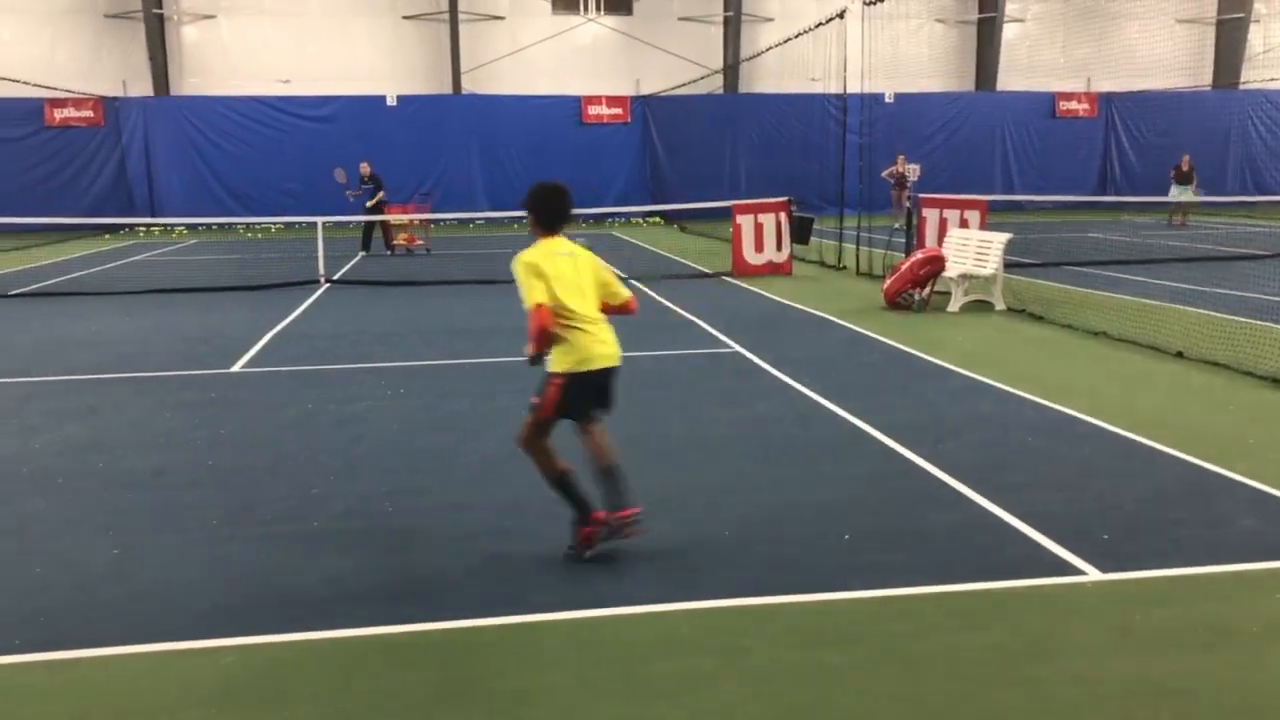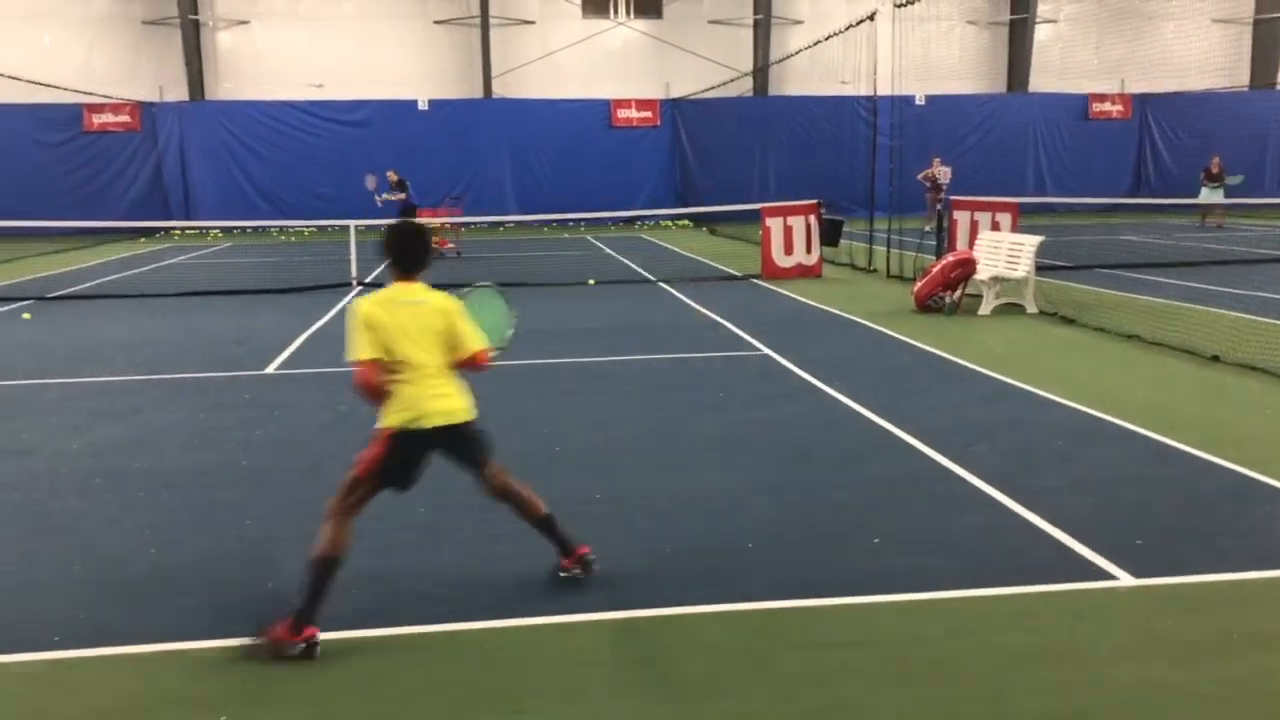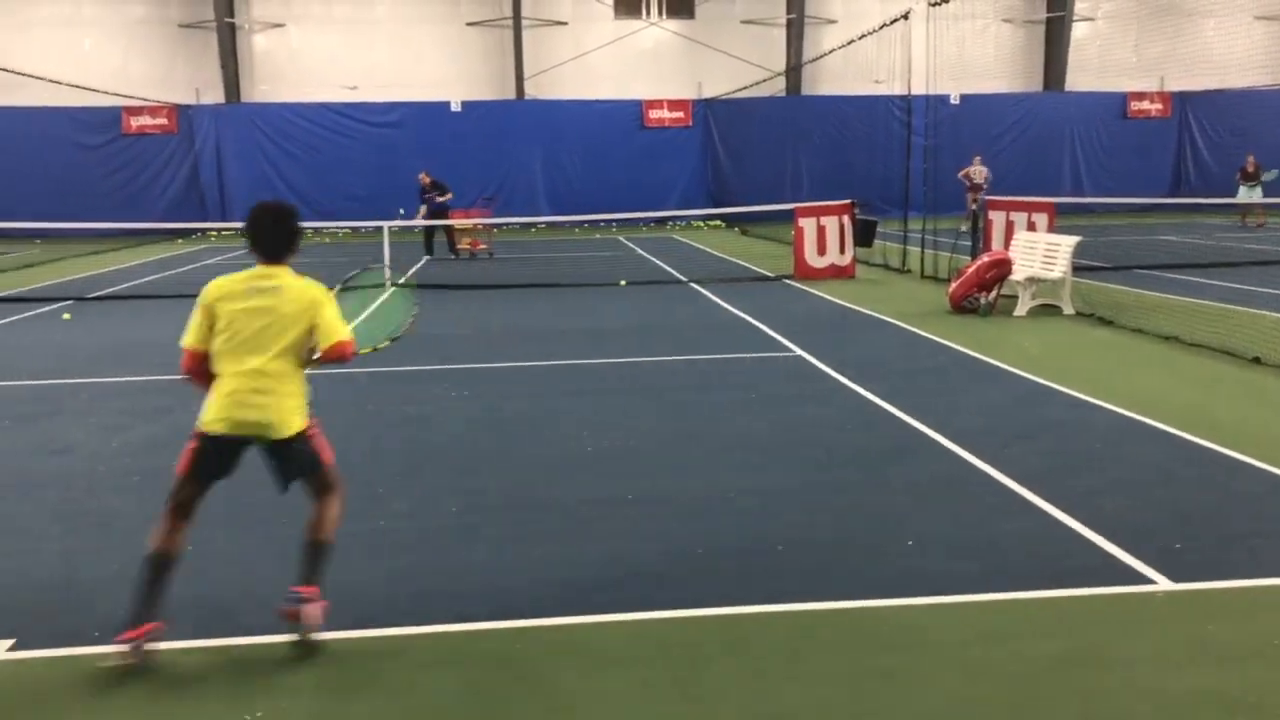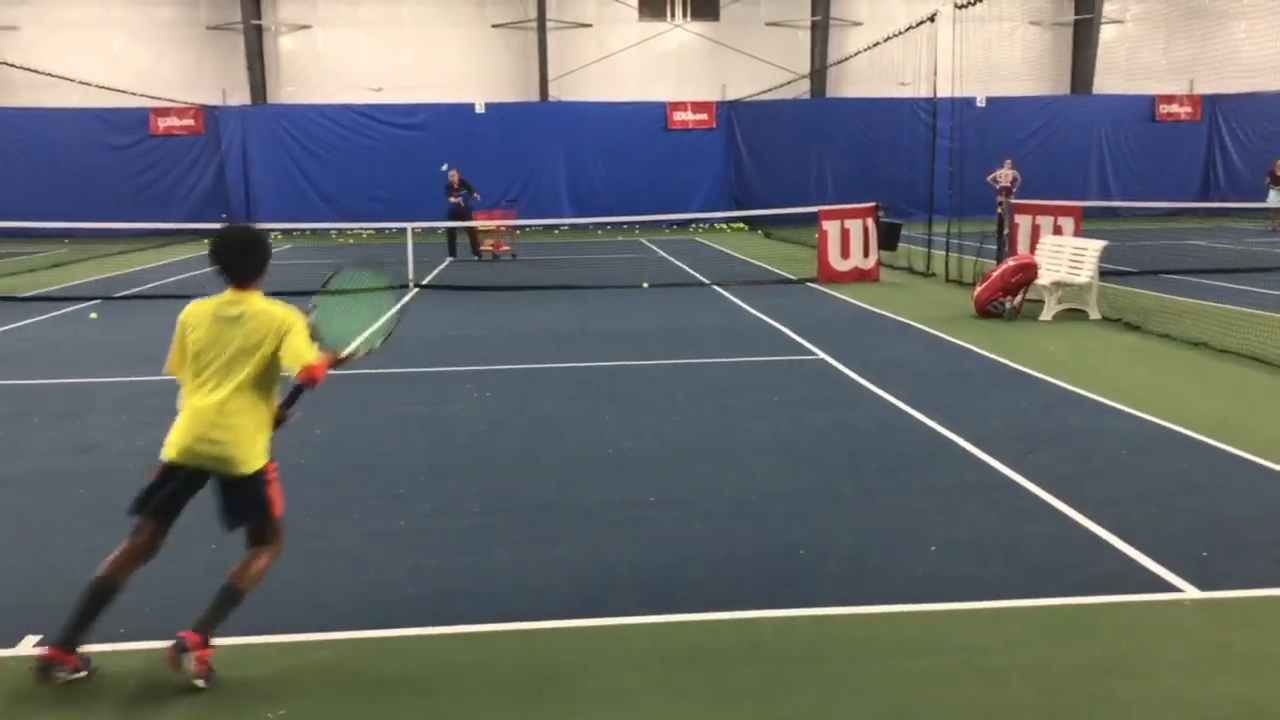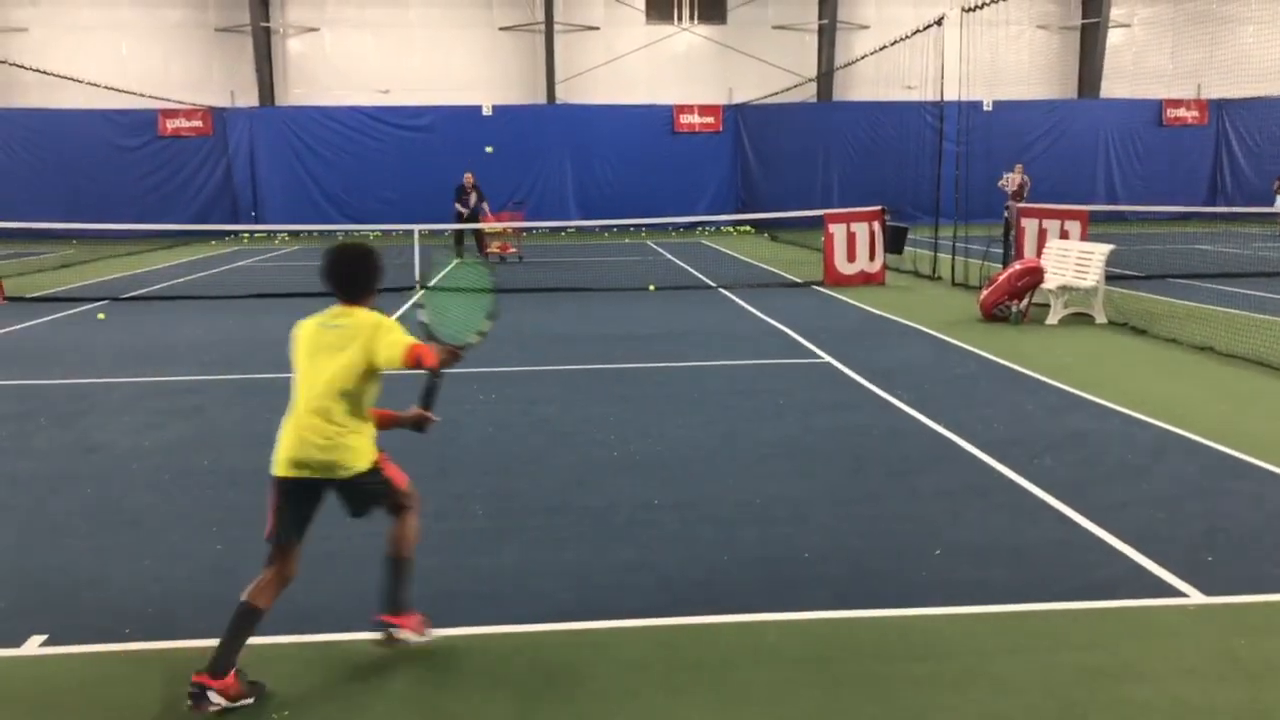
dt=0.3s
person 1, frame 1
left shoulder: (528, 260)
right shoulder: (586, 256)
left elbow: (542, 321)
right elbow: (628, 305)
left wrist: (535, 350)
left hip: (575, 360)
right hip: (607, 351)
left knee: (531, 438)
right knee: (589, 424)
left ankle: (589, 519)
right ankle: (619, 508)
person 1, frame 2
left shoulder: (365, 309)
right shoulder: (446, 306)
left elbow: (368, 380)
right elbow: (480, 359)
left wrist: (390, 403)
left hip: (405, 419)
right hip: (454, 413)
left knee: (340, 511)
right knee: (498, 483)
left ankle: (302, 625)
right ankle: (573, 553)
person 1, frame 3
left shoulder: (218, 291)
right shoulder: (314, 294)
left elbow: (193, 366)
right elbow: (343, 351)
right wrist: (315, 353)
left hip: (224, 415)
right hip: (282, 417)
left knee: (177, 513)
right knee: (329, 492)
left ankle: (140, 625)
right ankle: (306, 592)
person 1, frame 4
left shoulder: (190, 316)
right shoulder: (283, 320)
left elbow: (192, 388)
right elbow: (309, 375)
right wrist: (325, 360)
left hip: (185, 443)
right hip: (241, 452)
left knee: (141, 544)
right knee: (268, 544)
left ankle: (62, 649)
right ankle: (195, 642)
person 1, frame 5
left shoulder: (304, 330)
right shoulder: (376, 326)
right elbow: (419, 357)
left wrist: (397, 417)
right wrist: (442, 356)
left hip: (293, 455)
right hip: (347, 455)
left knee: (279, 568)
right knee: (406, 506)
left ankle: (216, 677)
right ankle: (397, 614)
